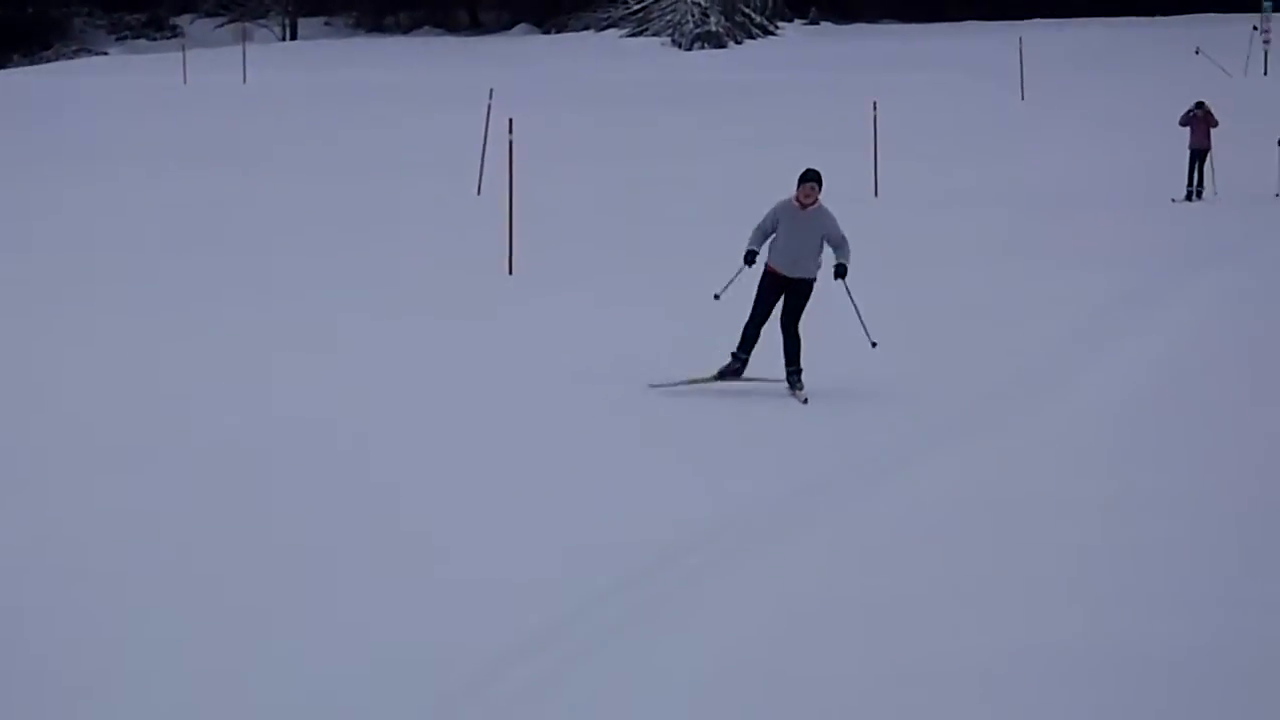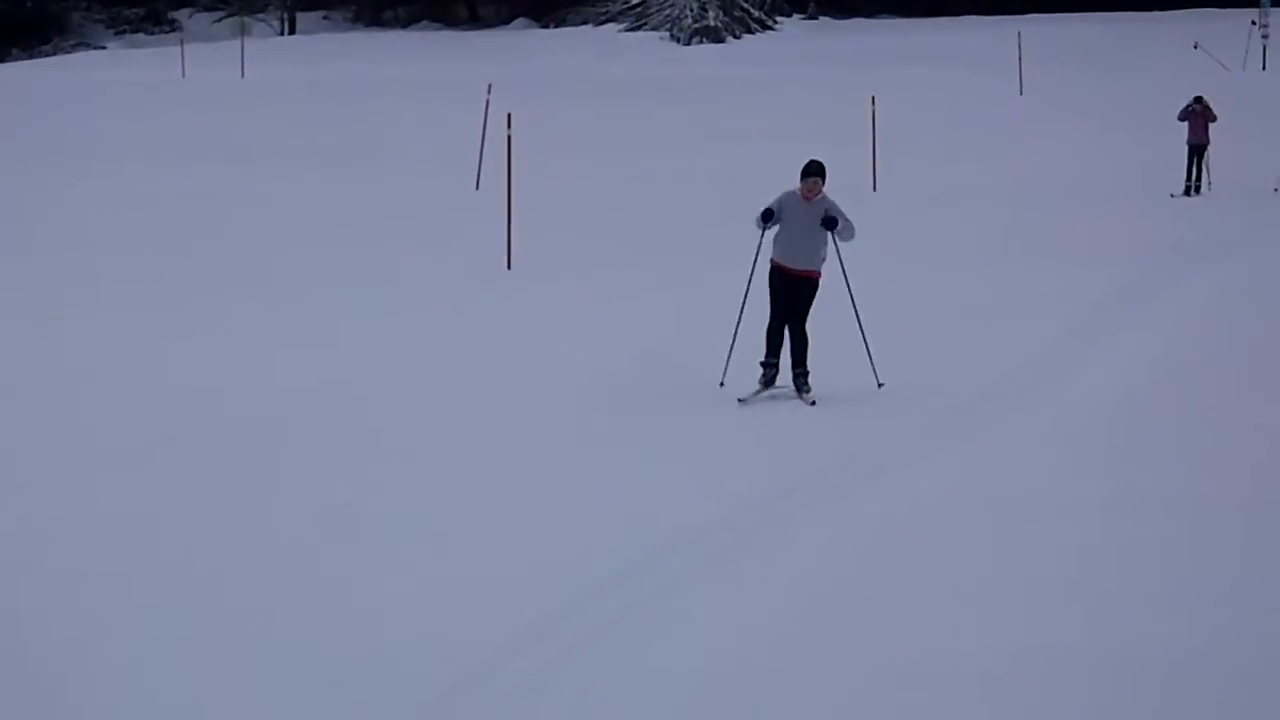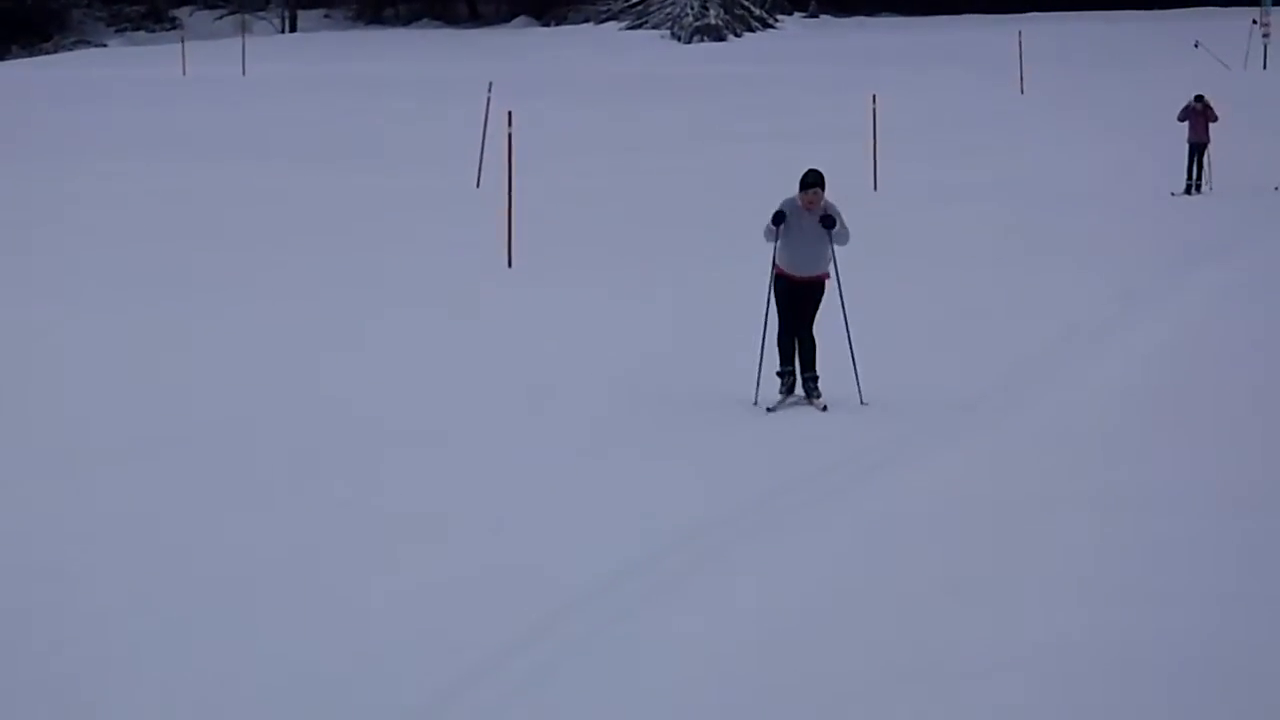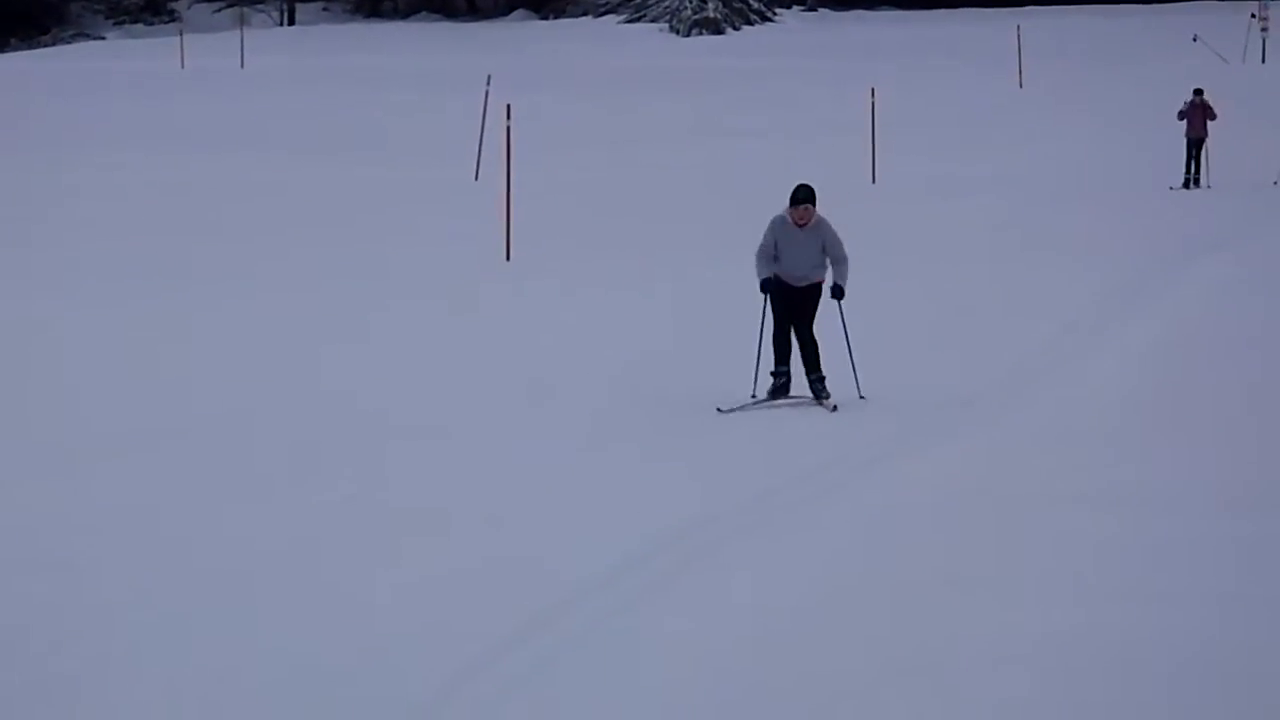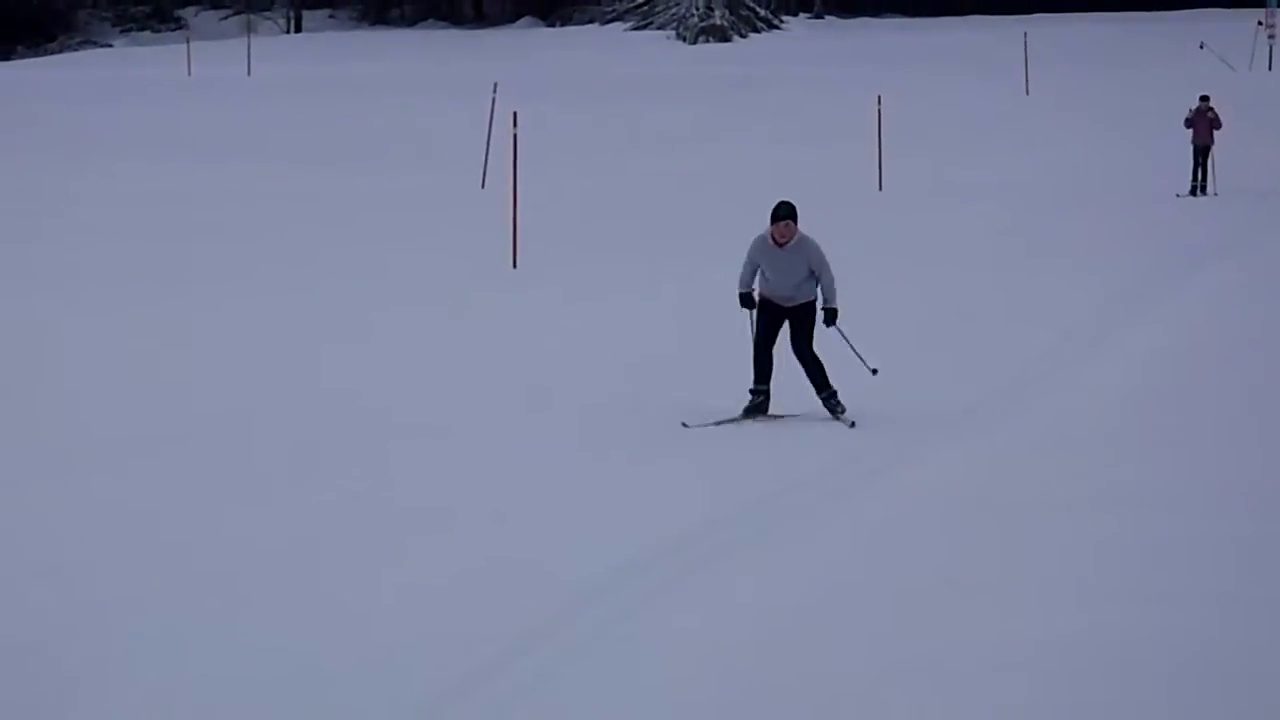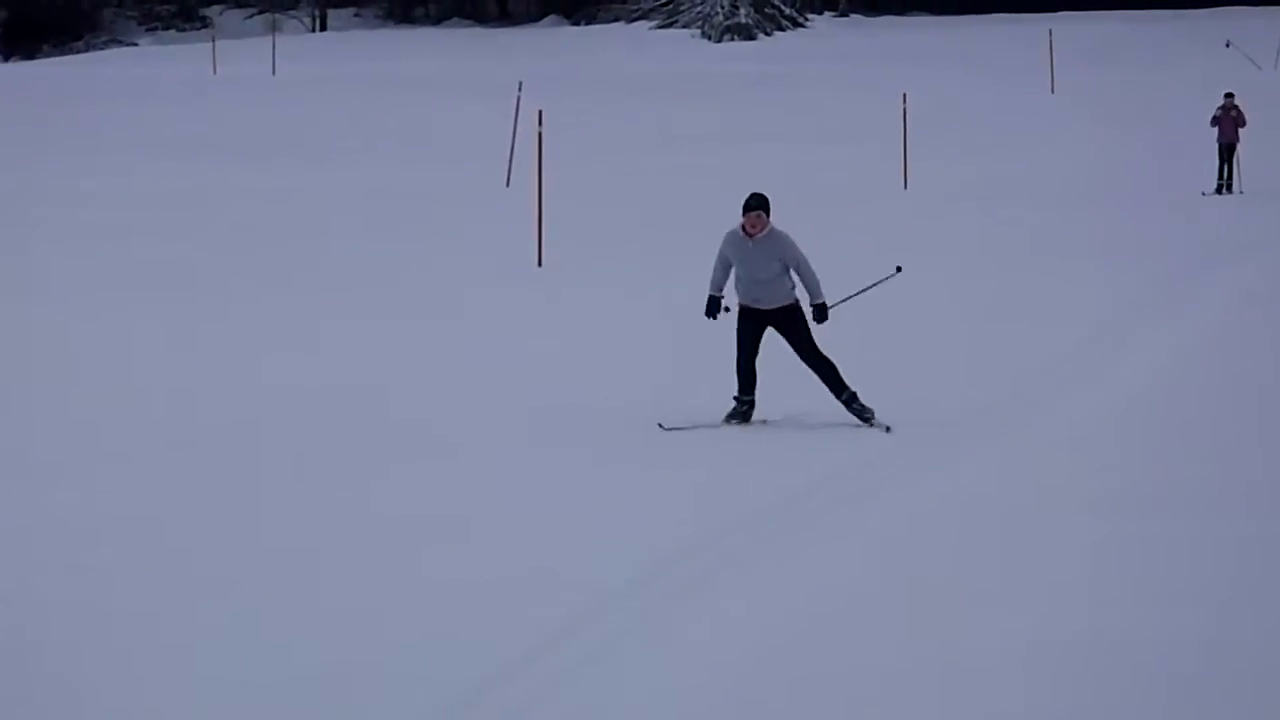
dt=0.2s
person 1, frame 1
left shoulder: (825, 217)
right shoulder: (782, 208)
left elbow: (840, 243)
right elbow: (762, 230)
left wrist: (842, 262)
right wrist: (752, 249)
left hip: (804, 279)
right hip: (774, 272)
left knee: (789, 324)
right knee: (757, 317)
left ankle: (793, 372)
right ankle: (739, 361)
person 1, frame 2
left shoulder: (827, 205)
right shoulder: (787, 198)
left elbow: (848, 230)
right elbow: (762, 223)
left wrist: (836, 223)
right wrist: (765, 217)
left hip: (808, 274)
right hip: (780, 269)
left knee: (797, 323)
right knee: (777, 319)
left ankle: (800, 375)
right ankle: (770, 368)
person 1, frame 3
left shoulder: (830, 210)
right shoulder: (788, 206)
left elbow: (843, 239)
right elbow: (769, 236)
left wrist: (833, 226)
right wrist: (775, 223)
left hip: (814, 279)
right hip: (785, 276)
left knee: (803, 328)
right knee: (786, 326)
left ankle: (809, 379)
right ankle: (787, 375)
person 1, frame 4
left shoulder: (823, 226)
right shoulder: (778, 223)
left elbow: (840, 258)
right elbow: (763, 255)
left wrist: (839, 284)
right wrist: (764, 278)
left hip: (810, 285)
right hip: (780, 282)
left knee: (803, 330)
right knee: (782, 327)
left ankle: (816, 380)
right ankle: (781, 377)
person 1, frame 5
left shoulder: (807, 246)
right shoulder: (760, 243)
left elbow: (825, 274)
right elbow: (750, 265)
left wrist: (830, 305)
right wrist: (744, 290)
left hip: (803, 305)
right hip: (770, 302)
left knee: (803, 350)
right knee: (762, 344)
left ankle: (828, 396)
right ankle: (760, 396)
person 1, frame 6
left shoulder: (780, 240)
right shoulder: (732, 239)
left elbow: (803, 268)
right elbow: (722, 265)
left wrist: (818, 301)
right wrist: (714, 294)
left hip: (785, 306)
right hip: (749, 308)
left knee: (810, 353)
right knee: (745, 354)
left ankle: (847, 398)
right ankle: (744, 404)
